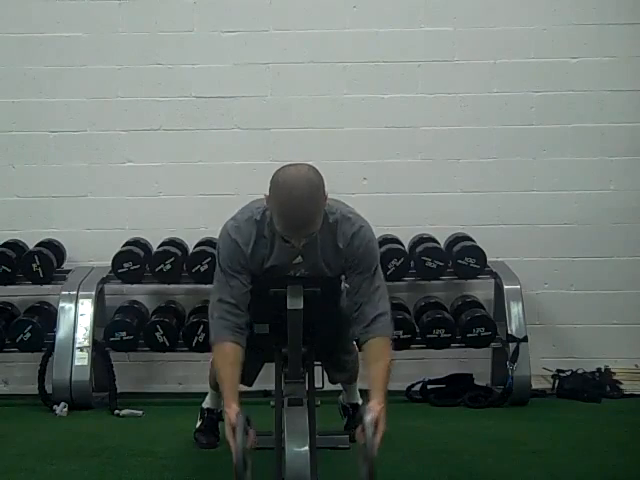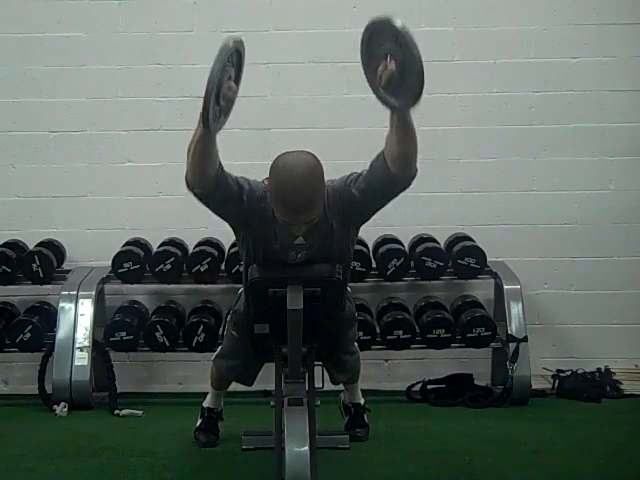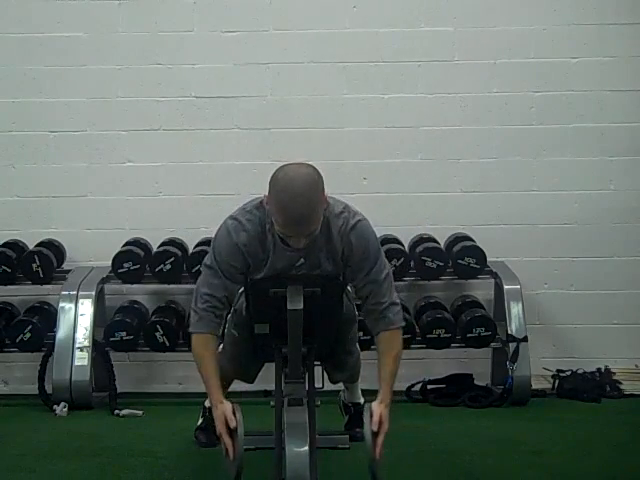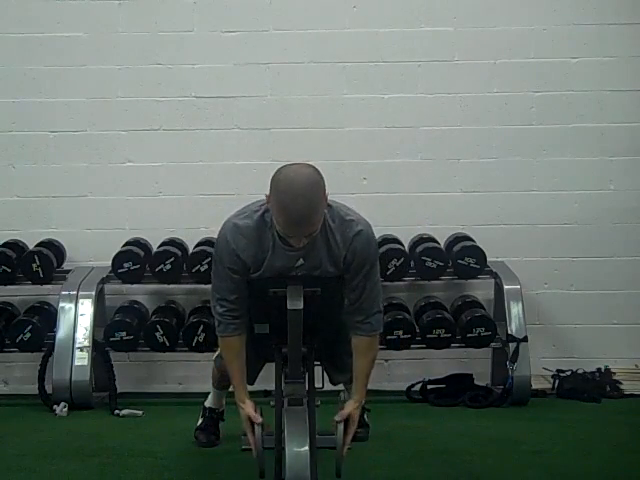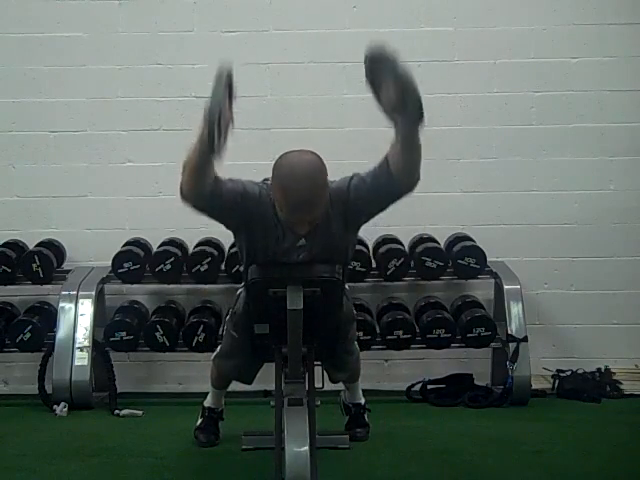
dt=0.7s
person 1, frame 1
left shoulder: (354, 232)
right shoulder: (239, 233)
left elbow: (373, 315)
right elbow: (227, 319)
left wrist: (377, 398)
right wrist: (231, 403)
left knee: (346, 364)
right knee: (229, 357)
left ankle: (351, 401)
right ankle: (212, 406)
person 1, frame 2
left shoulder: (344, 201)
right shoulder: (249, 202)
left elbow: (401, 172)
right elbow: (199, 182)
left wrist: (399, 108)
left knee: (346, 364)
right knee: (229, 364)
left ankle: (353, 401)
right ankle: (212, 407)
person 1, frame 3
left shoulder: (353, 229)
right shoulder: (237, 231)
left elbow: (385, 311)
right elbow: (205, 312)
left wrist: (384, 398)
right wrist: (217, 401)
left knee: (345, 362)
right knee: (232, 361)
left ankle: (352, 400)
right ankle: (210, 408)
person 1, frame 4
left shoulder: (355, 234)
right shoulder: (237, 233)
left elbow: (366, 317)
right elbow: (229, 317)
left wrist: (358, 399)
right wrist: (242, 397)
left knee: (346, 361)
right knee: (229, 362)
left ankle: (347, 398)
right ankle: (213, 406)
person 1, frame 5
left shoulder: (346, 200)
right shoulder: (250, 202)
left elbow: (403, 177)
right elbow: (192, 192)
left wrist: (406, 120)
right wrist: (209, 133)
left knee: (346, 365)
right knee: (227, 362)
left ankle: (354, 401)
right ankle: (213, 406)
